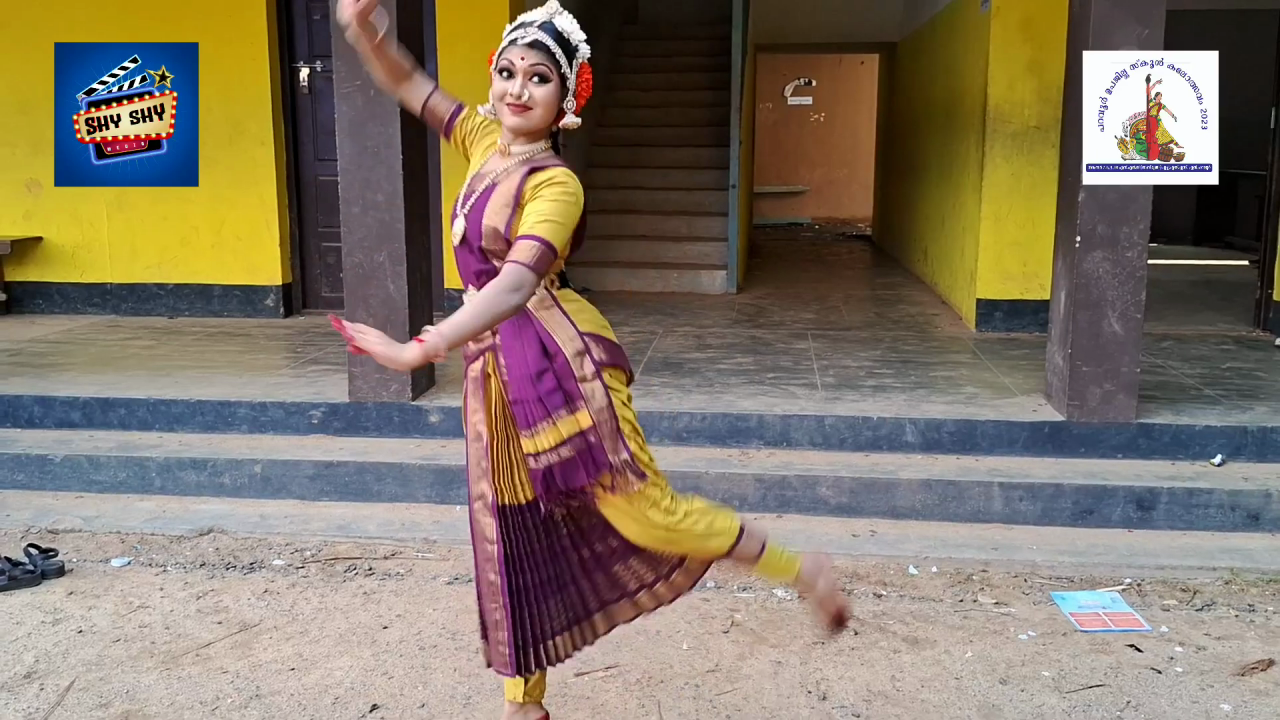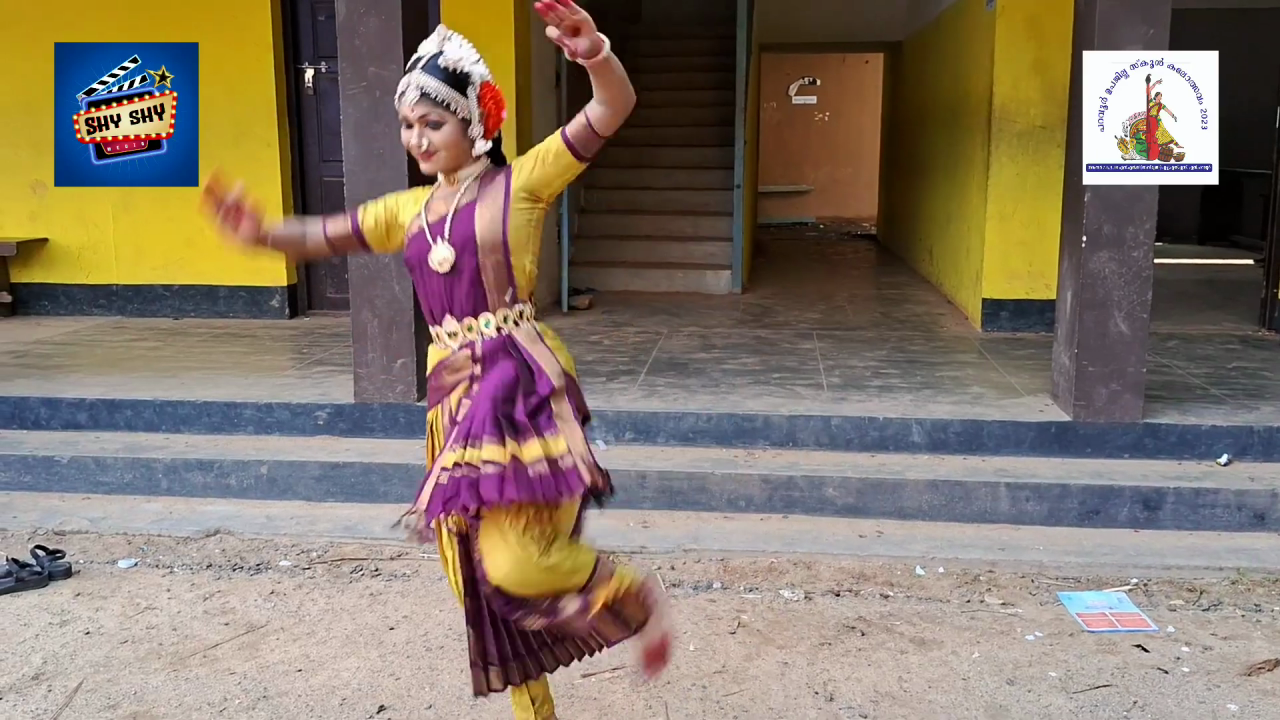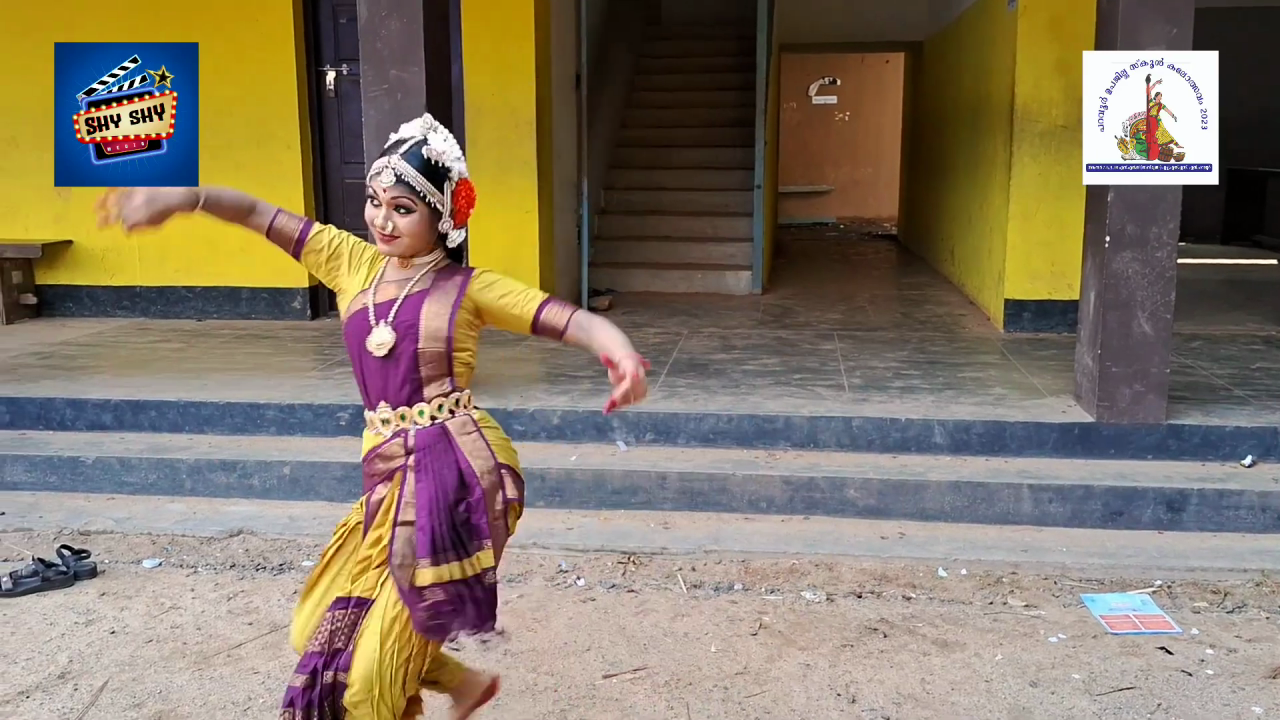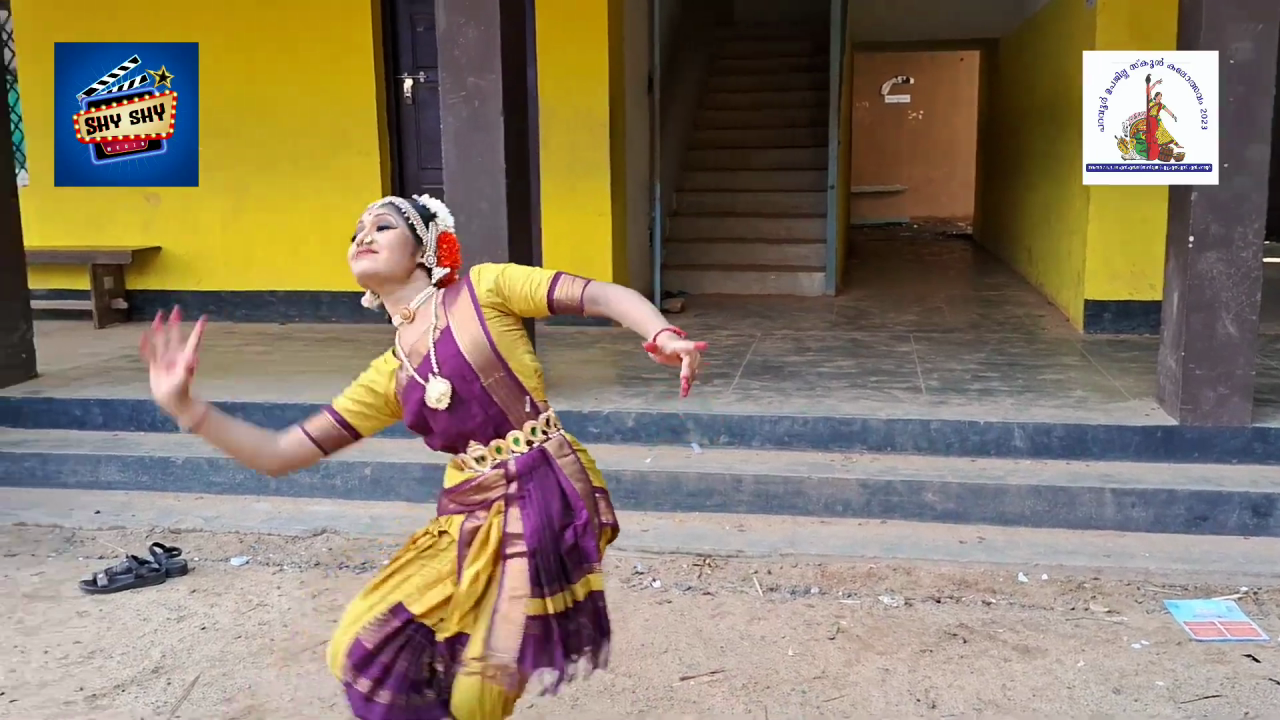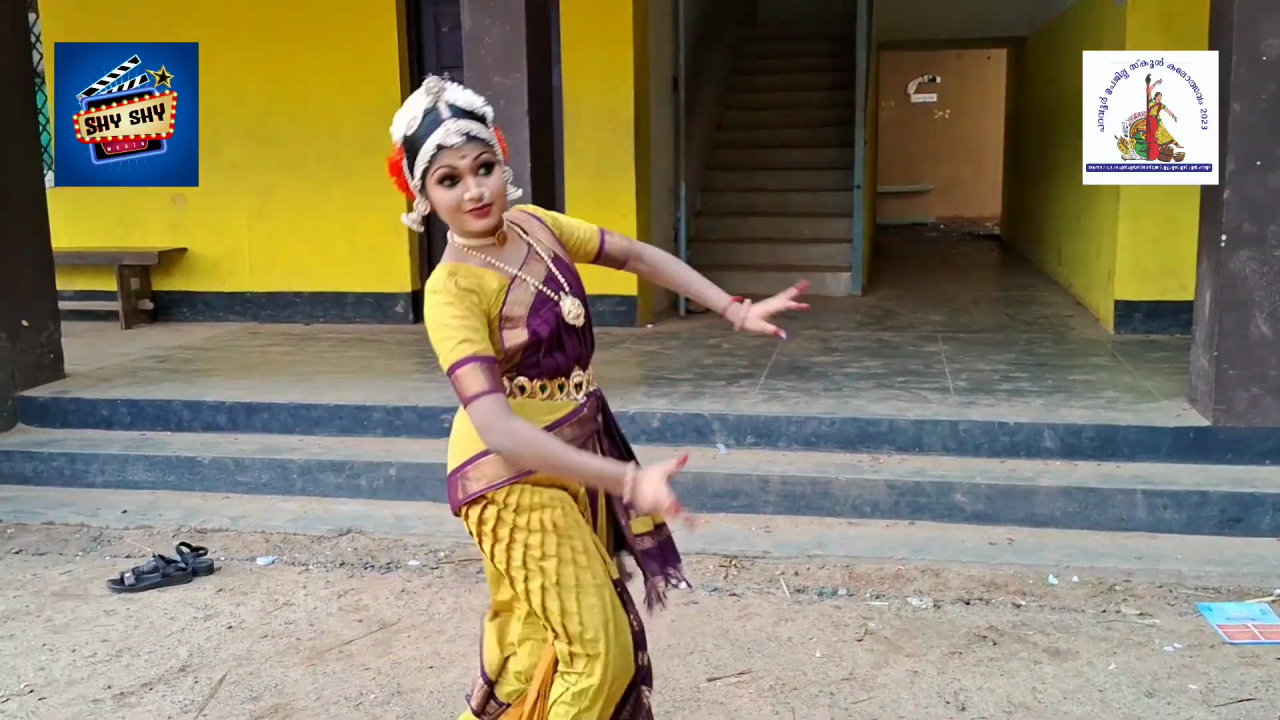
dt=0.4s
person 1, frame 1
left shoulder: (556, 185)
right shoulder: (490, 140)
left elbow: (516, 283)
right elbow: (402, 78)
left wrist: (418, 349)
left hip: (548, 358)
right hip: (493, 376)
left knee: (637, 507)
right knee: (510, 533)
left ankle: (799, 570)
person 1, frame 2
left shoulder: (528, 182)
right shoulder: (415, 209)
left elbow: (611, 113)
right elbow: (314, 240)
right wrist: (258, 230)
left hip: (518, 386)
right hip: (456, 400)
left knee: (516, 566)
right knee: (482, 584)
left ankle: (628, 594)
person 1, frame 3
left shoulder: (472, 289)
right shoulder: (364, 266)
left elbow: (580, 323)
right elbow: (259, 215)
left wrist: (621, 352)
right wrist: (178, 197)
left hip: (453, 483)
right hip: (385, 490)
right knee: (329, 641)
person 1, frame 4
left shoulder: (483, 289)
right shoulder: (386, 377)
left elbow: (609, 296)
right elbow: (281, 454)
left wrist: (662, 333)
right wrist: (188, 410)
left hip: (552, 508)
right hip: (475, 521)
right knee: (360, 652)
person 1, frame 5
left shoulder: (535, 228)
right shoulder: (452, 292)
left elbow: (638, 255)
right elbow: (491, 424)
left wrist: (737, 309)
right wrist: (625, 482)
left hip: (575, 440)
right hip: (517, 465)
left knee: (533, 644)
right knee: (598, 648)
